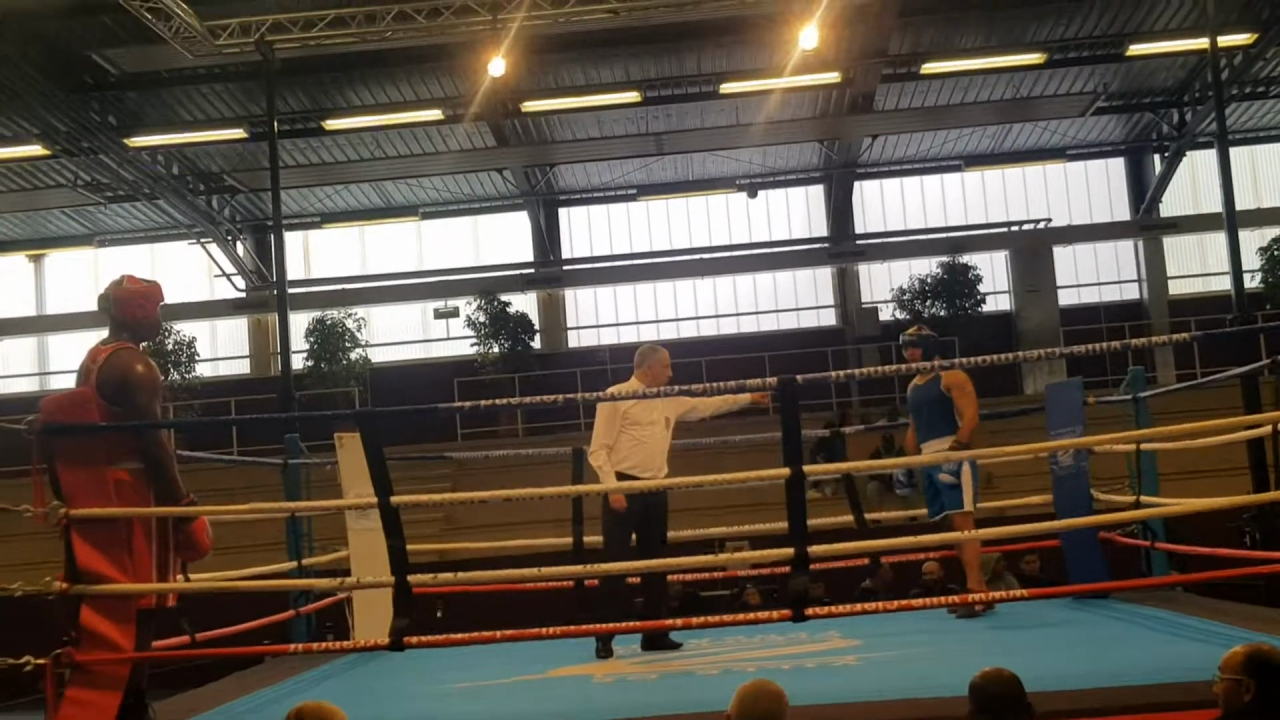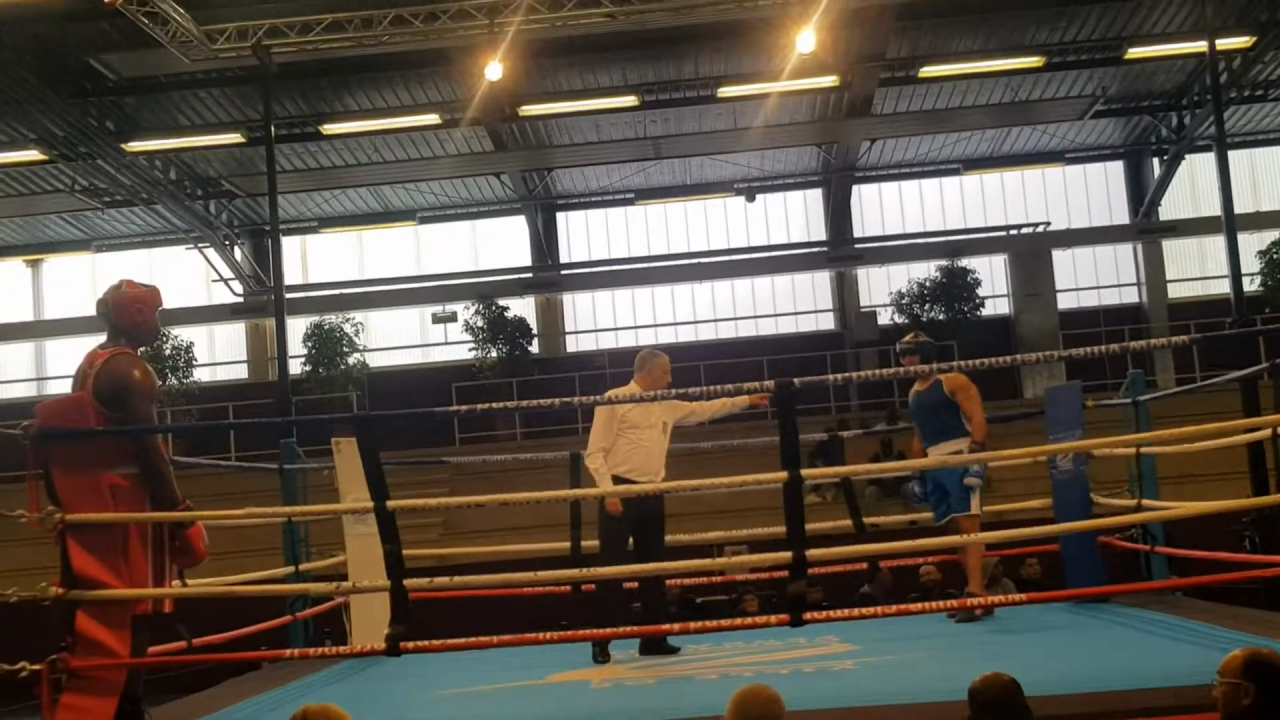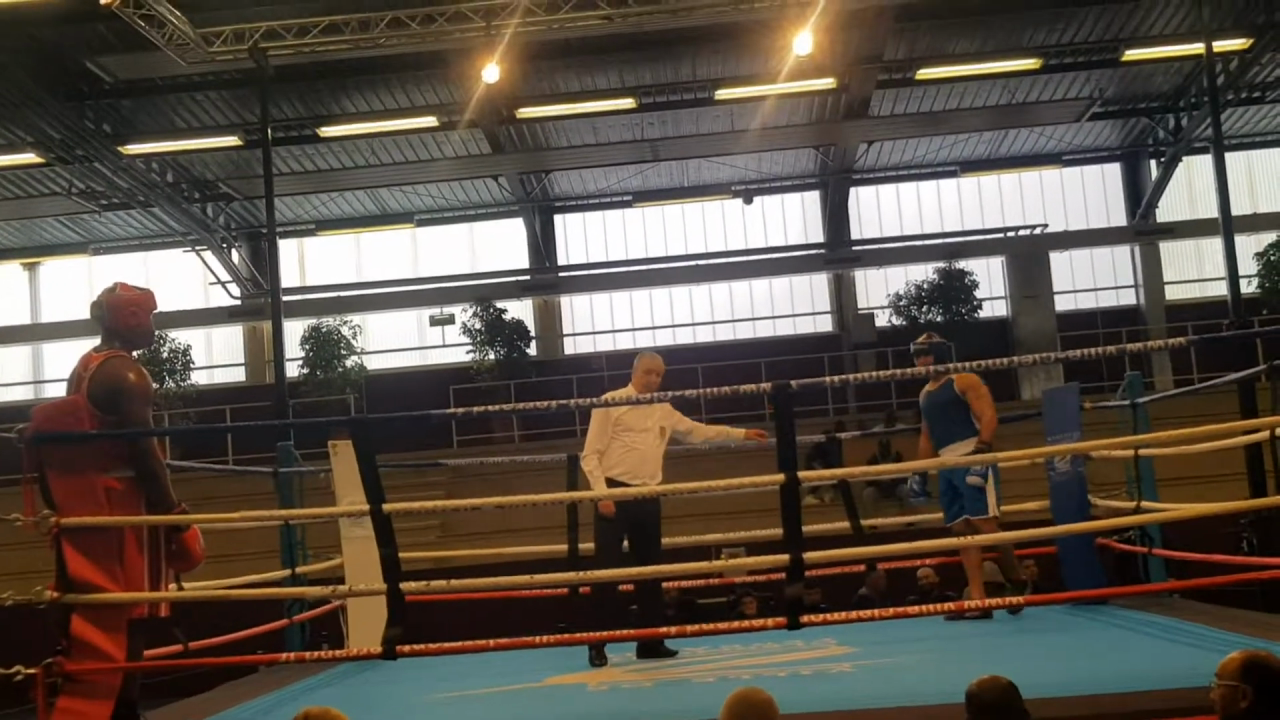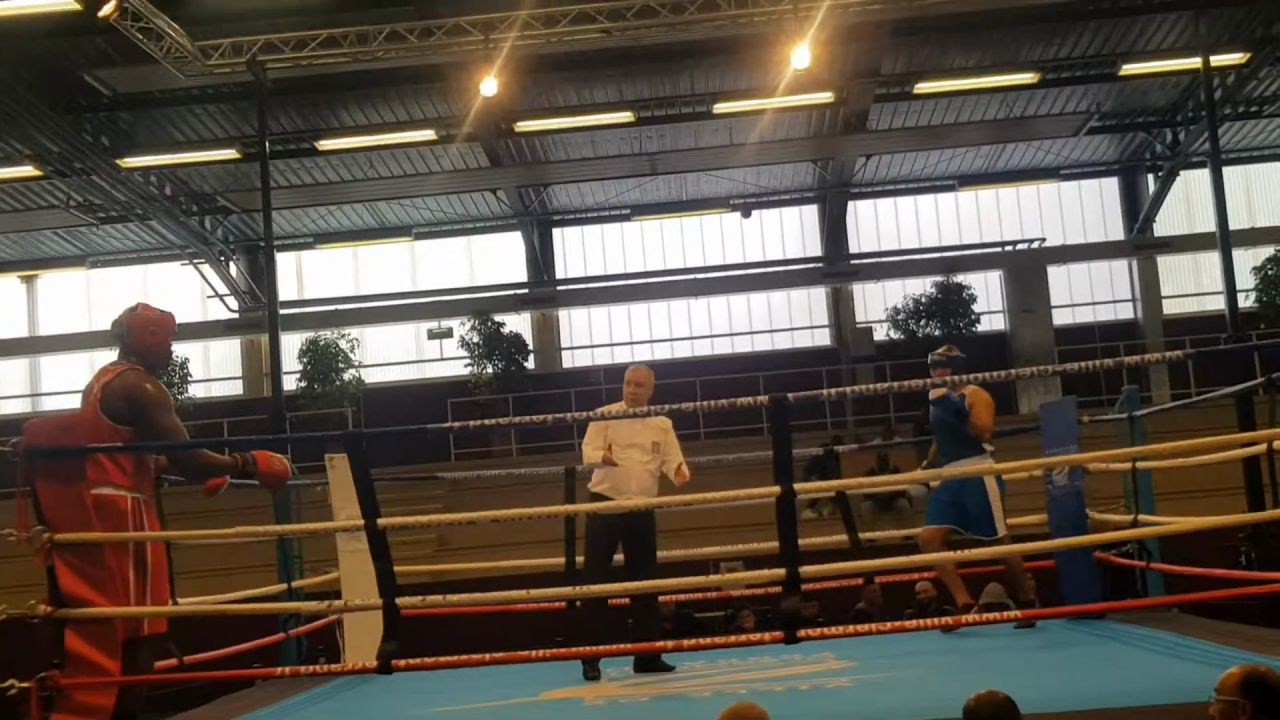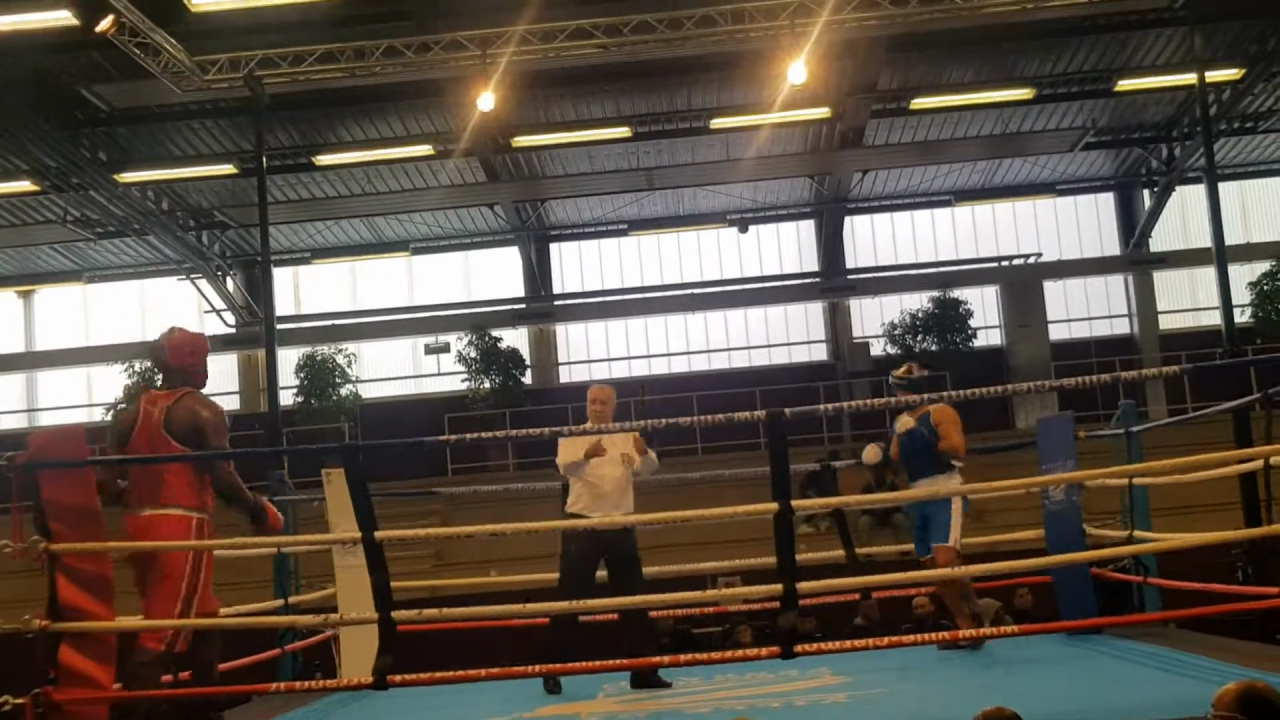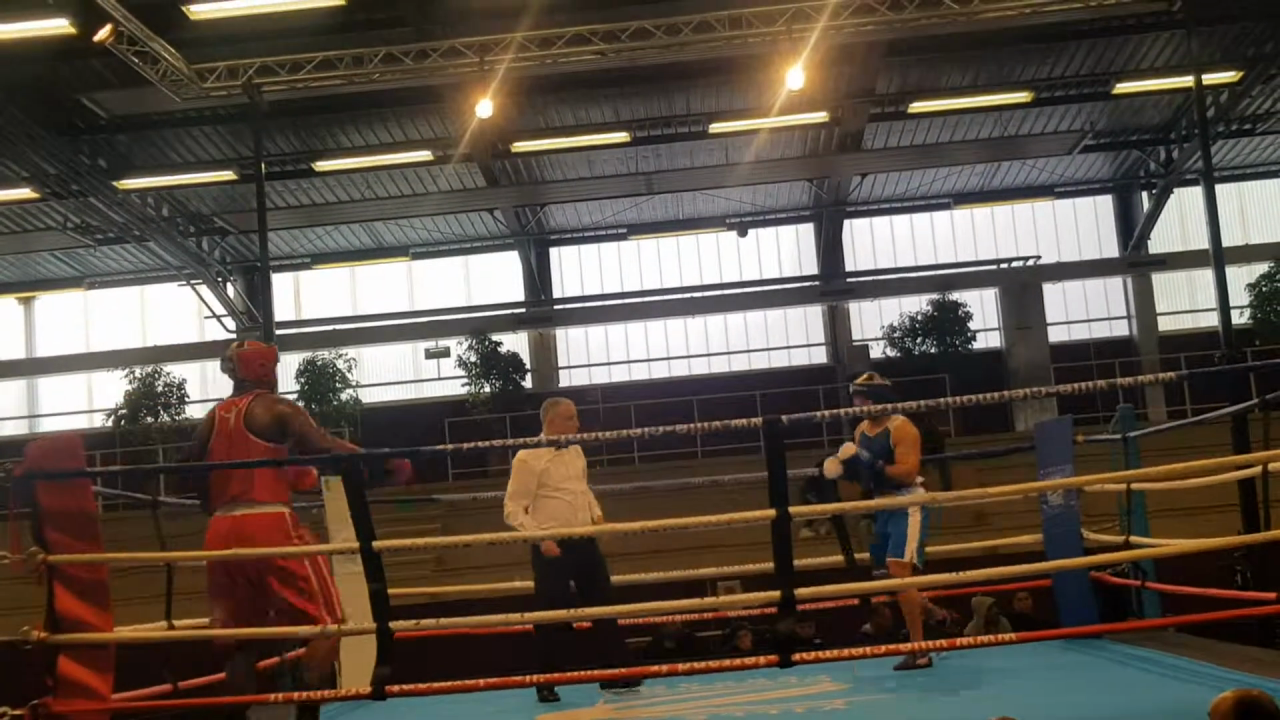
dt=0.4s
person 1, frame 1
left shoulder: (91, 361)
right shoulder: (133, 365)
right elbow: (152, 444)
right wrist: (186, 510)
left hip: (96, 501)
right hip: (131, 499)
left knee: (109, 614)
right knee: (130, 615)
person 1, frame 2
left shoulder: (88, 366)
right shoulder: (130, 370)
right elbow: (148, 451)
right wrist: (182, 517)
left hip: (93, 505)
right hip: (128, 504)
left knee: (105, 619)
right knee: (128, 621)
person 1, frame 3
left shoulder: (84, 368)
right shoulder: (125, 373)
right elbow: (145, 455)
right wrist: (179, 523)
left hip: (89, 507)
right hip: (124, 504)
left knee: (103, 624)
right knee: (124, 624)
person 1, frame 4
left shoulder: (99, 382)
right shoulder: (140, 385)
right elbow: (185, 457)
right wrist: (252, 463)
left hip: (91, 512)
right hip: (123, 513)
left knee: (109, 636)
right knee: (138, 634)
person 1, frame 5
left shoulder: (132, 413)
right shoulder: (202, 410)
right elbow: (224, 481)
right wrist: (258, 510)
left hip: (142, 529)
right hip: (182, 531)
left knee: (203, 632)
right knee: (161, 643)
person 1, frame 6
left shoulder: (209, 422)
right shoulder: (276, 408)
right elbow: (329, 448)
left hip: (223, 530)
right hip: (271, 526)
left knee: (244, 643)
right knee: (324, 623)
person 2, frame 1
left shoulder: (668, 401)
right shoulder: (615, 397)
left elbow: (705, 405)
right elbow: (598, 449)
left wrist: (747, 398)
right wrist: (612, 488)
left hip: (655, 490)
right hip: (624, 488)
left knee: (655, 562)
right knee: (616, 562)
left ankle: (654, 634)
right ankle: (605, 638)
person 2, frame 2
left shoulder: (666, 406)
right shoulder: (613, 401)
left elbow: (704, 409)
right elbow: (595, 453)
left wrist: (746, 401)
right wrist: (608, 491)
left hip: (652, 494)
right hip: (620, 491)
left knee: (653, 566)
right knee: (612, 567)
left ankle: (653, 638)
right ankle: (602, 642)
person 2, frame 3
left shoulder: (663, 410)
right shoulder: (610, 403)
left elbow: (699, 431)
right elbow: (590, 454)
left wrist: (742, 435)
right wrist: (600, 493)
left hip: (647, 497)
left knee: (650, 568)
right knee: (606, 569)
left ankle: (650, 641)
right ankle: (597, 645)
person 2, frame 4
left shoulder: (662, 424)
right shoulder: (605, 415)
left elbow: (671, 460)
right elbow: (589, 450)
left wrist: (680, 470)
right wrist: (602, 458)
left hip: (641, 511)
right hip: (604, 506)
left knee: (645, 583)
right knee: (595, 581)
left ankle: (648, 656)
right ankle: (591, 658)
person 2, frame 5
left shoulder: (629, 437)
right shoulder: (574, 437)
left elbow: (650, 467)
right elbow: (566, 463)
left wrist: (644, 453)
right wrist: (588, 453)
left hip: (621, 529)
right hip: (584, 529)
left knee: (634, 599)
right knee: (570, 600)
left ankle: (644, 672)
right ankle: (552, 672)
person 2, frame 6
left shoulder: (576, 451)
right shoulder: (528, 458)
right elbow: (513, 510)
left wrist: (597, 515)
right wrist: (540, 539)
left hip: (584, 541)
right hip: (553, 547)
left knee: (602, 603)
right knee: (551, 613)
left ankle: (616, 671)
right ankle: (547, 682)
person 3, frame 1
left shoulder: (951, 377)
right shoulder: (913, 386)
left elbow: (970, 416)
left wrist: (954, 453)
left hip: (953, 456)
right hip: (928, 461)
left knee: (962, 521)
right knee: (952, 524)
left ankle: (975, 591)
right ankle: (980, 590)
person 3, frame 2
left shoulder: (953, 380)
right shoulder: (914, 392)
left elbow: (978, 417)
left wrist: (975, 455)
right wrist: (918, 474)
left hip: (960, 459)
right hip: (935, 465)
left knee: (968, 524)
right knee: (956, 529)
left ankle: (975, 596)
right ankle: (979, 597)
person 3, frame 3
left shoulder: (964, 381)
right shoulder: (925, 394)
left elbow: (988, 417)
right elbow: (926, 436)
left wrist: (981, 453)
left hip: (973, 461)
right hip: (949, 466)
left knee: (986, 524)
right knee: (962, 531)
left ankle: (1018, 583)
right ankle: (978, 602)
person 3, frame 4
left shoulder: (975, 396)
right shoulder: (937, 401)
left elbow: (984, 431)
left wrist: (954, 411)
right wrist: (927, 467)
left hip: (977, 476)
right hip: (948, 480)
left knee: (999, 541)
right knee: (928, 538)
left ankle: (1026, 604)
right ankle: (964, 603)
person 3, frame 5
left shoulder: (941, 413)
right shoulder: (901, 422)
left elbow: (958, 451)
right elbow: (898, 462)
left wrist: (925, 438)
left hip: (946, 492)
right hip: (919, 498)
left knee: (946, 560)
right knee: (934, 565)
left ankle: (972, 617)
right ankle: (967, 630)
person 3, frame 6
left shoulder: (903, 429)
right shoulder: (861, 431)
left elbow: (906, 474)
right elbow: (863, 474)
left wrist: (870, 465)
right wrist: (846, 470)
left hip: (907, 507)
right hip: (883, 510)
left knee: (898, 570)
right knee: (892, 576)
left ankle: (919, 650)
